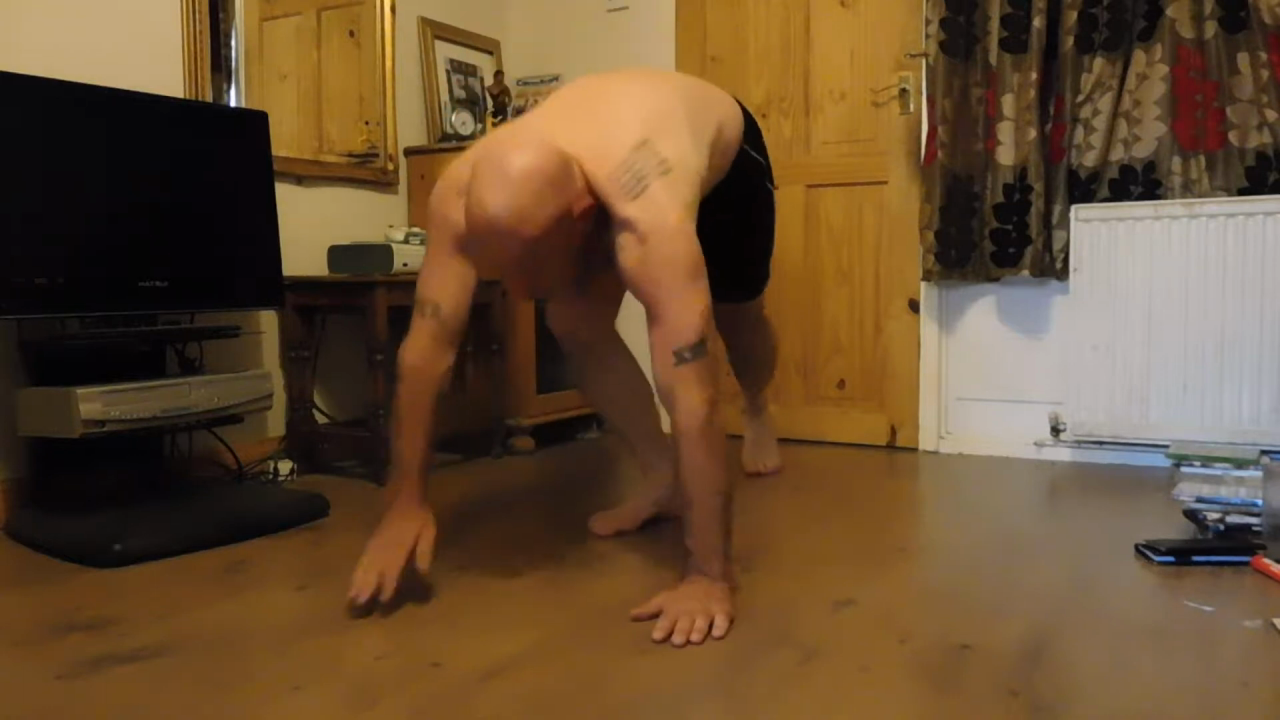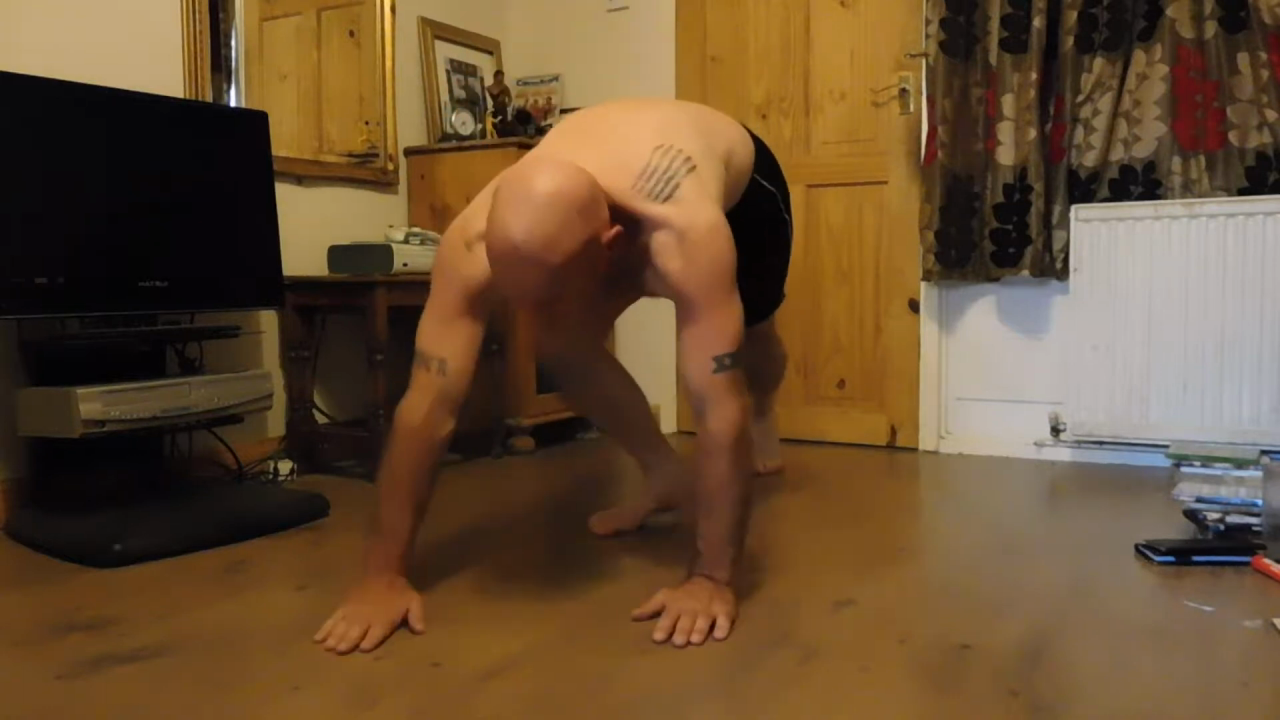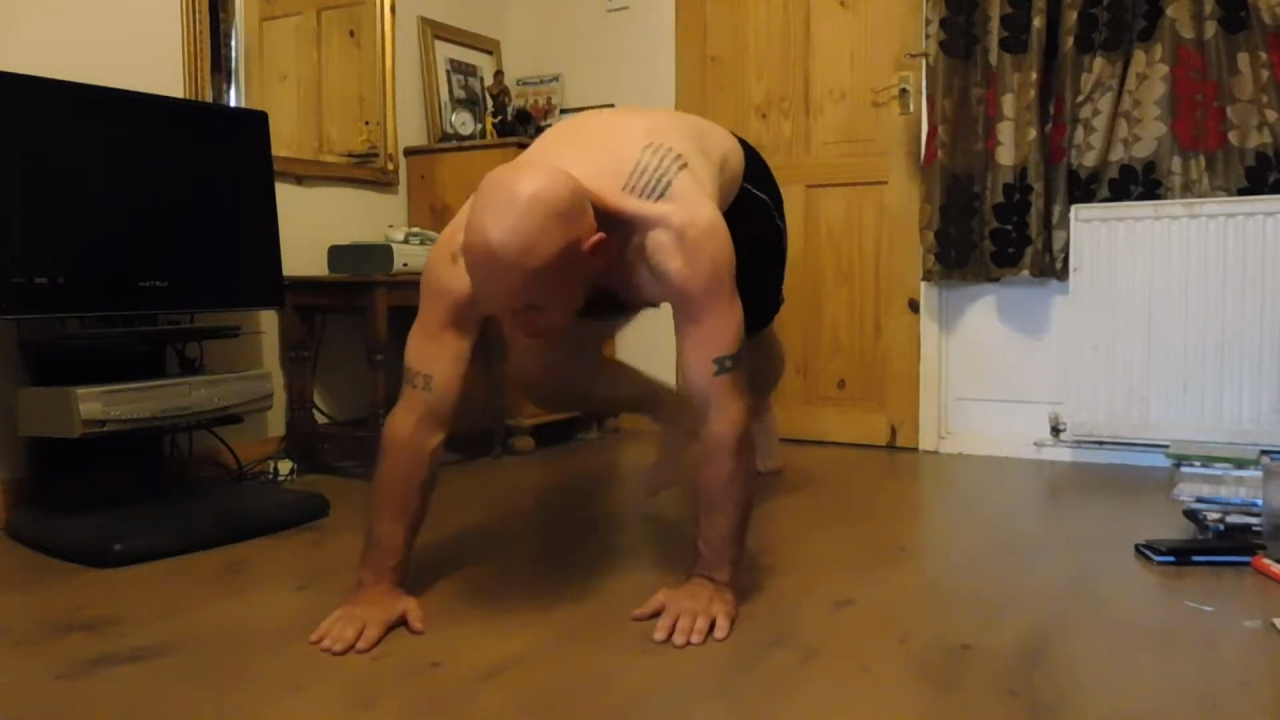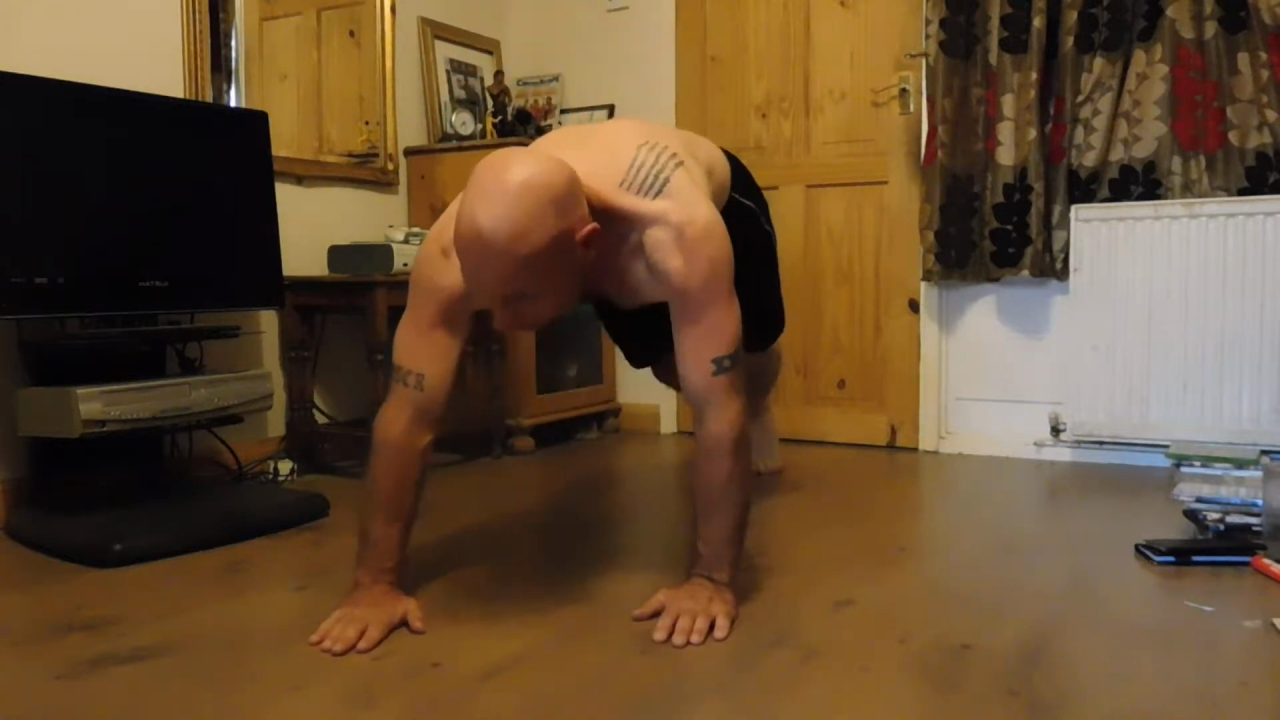
dt=0.4s
person 1, frame 1
left shoulder: (648, 223)
right shoulder: (466, 194)
left elbow: (690, 398)
right elbow: (427, 349)
left wrist: (708, 576)
right wrist: (404, 504)
left hip: (723, 148)
left knee: (736, 314)
right knee: (573, 325)
left ankle: (757, 414)
right ankle: (662, 478)
person 1, frame 2
left shoulder: (682, 234)
right shoulder: (477, 243)
left elbow: (718, 411)
right elbow: (426, 409)
left wrist: (711, 578)
right wrist: (383, 572)
left hip: (739, 179)
right hip: (612, 179)
left knee: (748, 334)
right knee: (563, 349)
left ankle: (764, 418)
right ankle: (666, 475)
person 1, frame 3
left shoulder: (681, 234)
right shoulder: (466, 253)
left elbow: (722, 414)
right elbow: (417, 419)
left wrist: (712, 579)
right wrist: (378, 581)
left hip: (732, 187)
left knee: (750, 340)
right knee: (541, 374)
left ankle: (761, 416)
right ankle: (668, 414)
person 1, frame 4
left shoulder: (679, 231)
right shoulder: (455, 248)
left elbow: (719, 413)
right elbow: (407, 416)
left wrist: (711, 578)
right wrist: (375, 581)
left hip: (721, 198)
left knee: (752, 351)
right knee: (675, 373)
left ankle: (759, 413)
